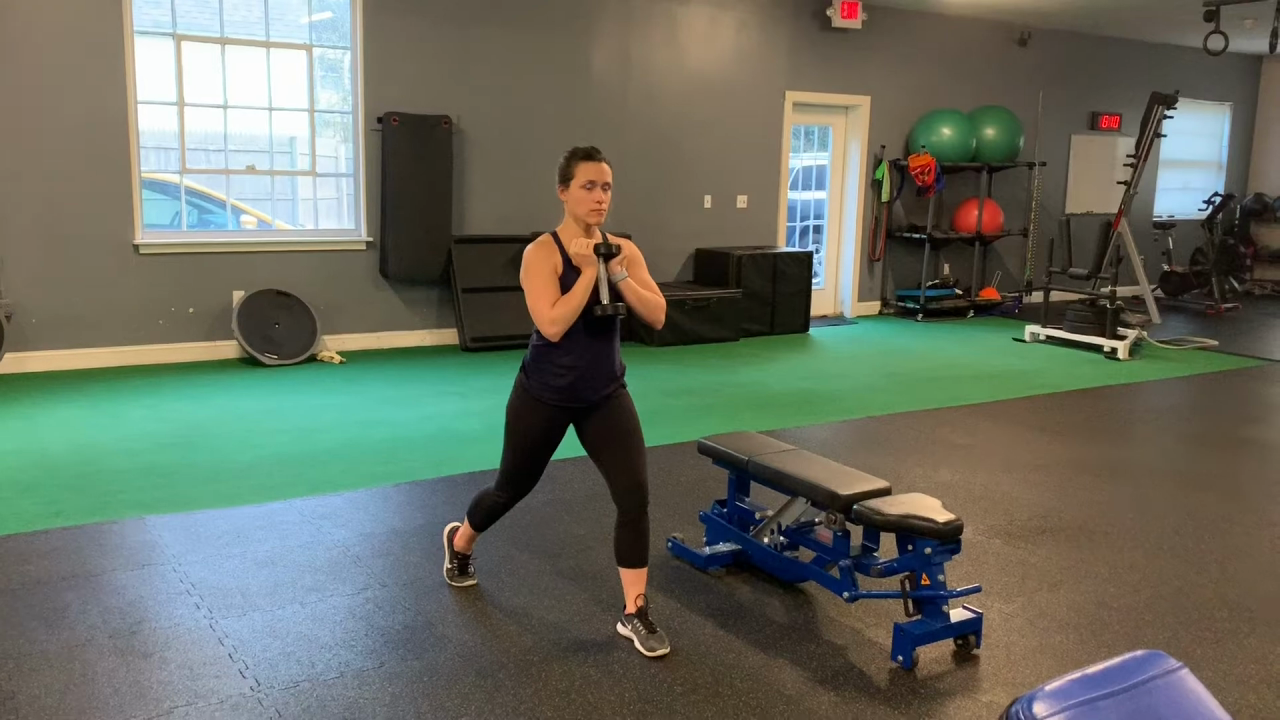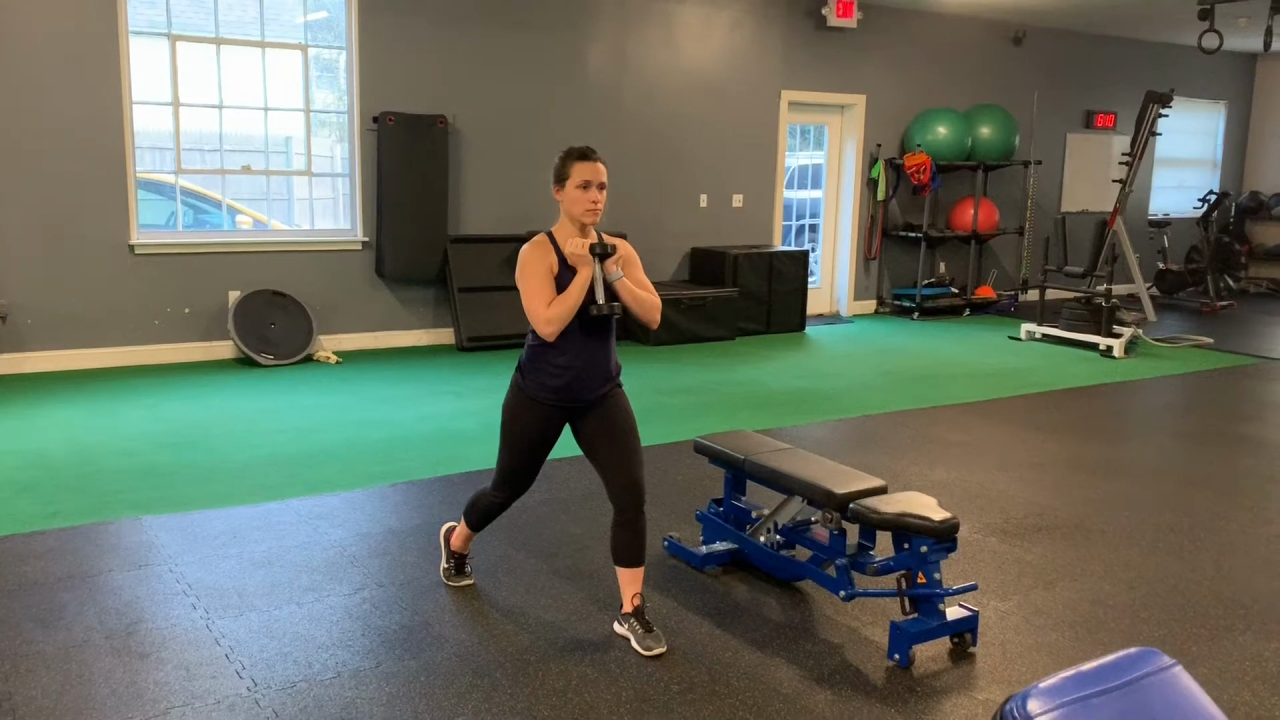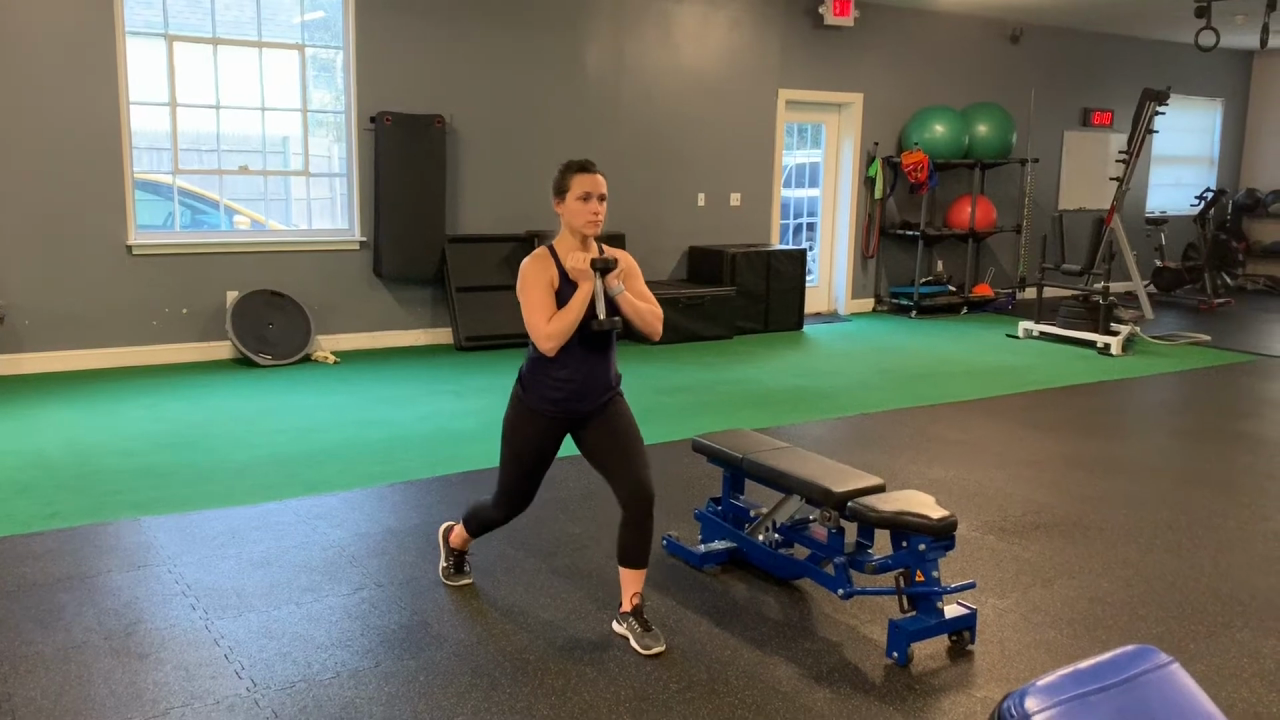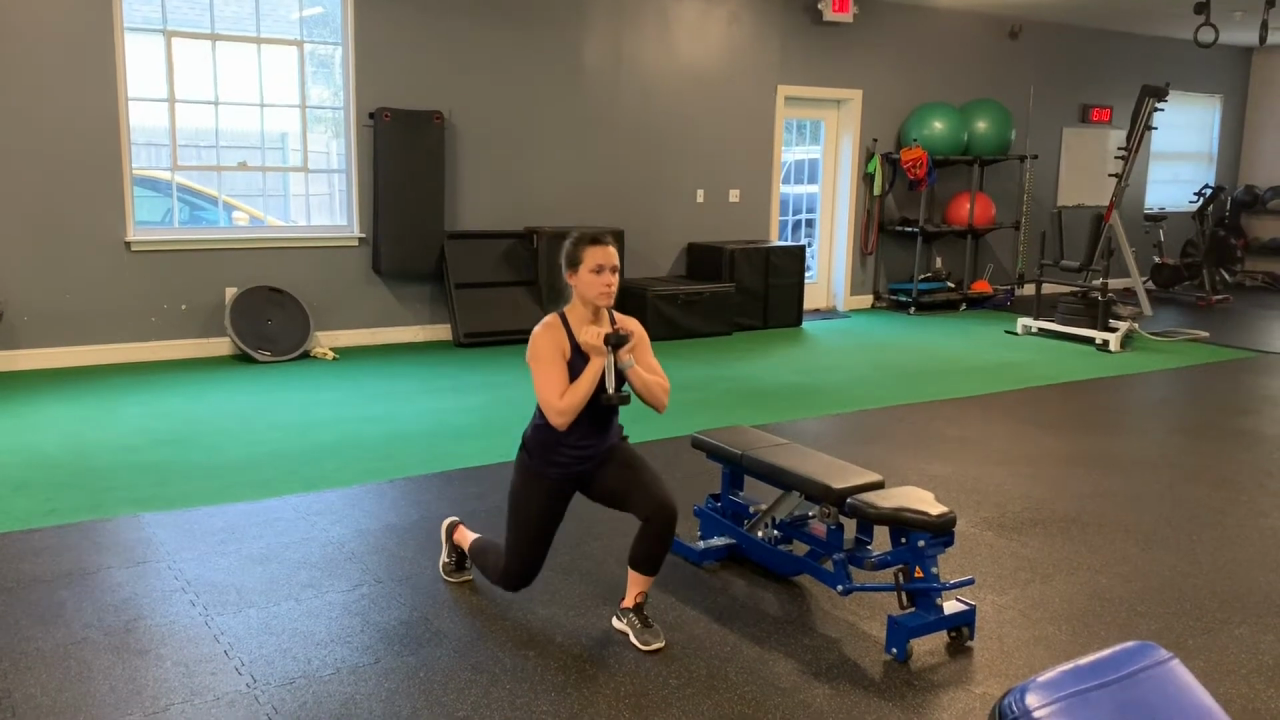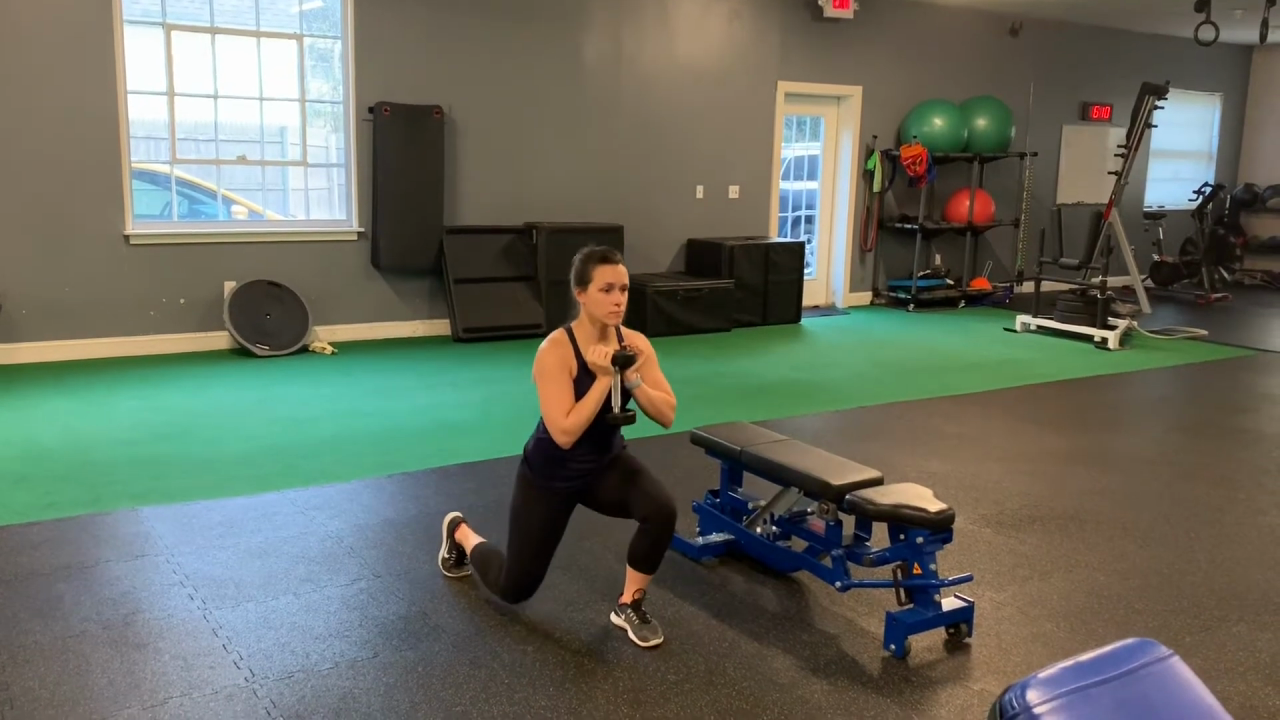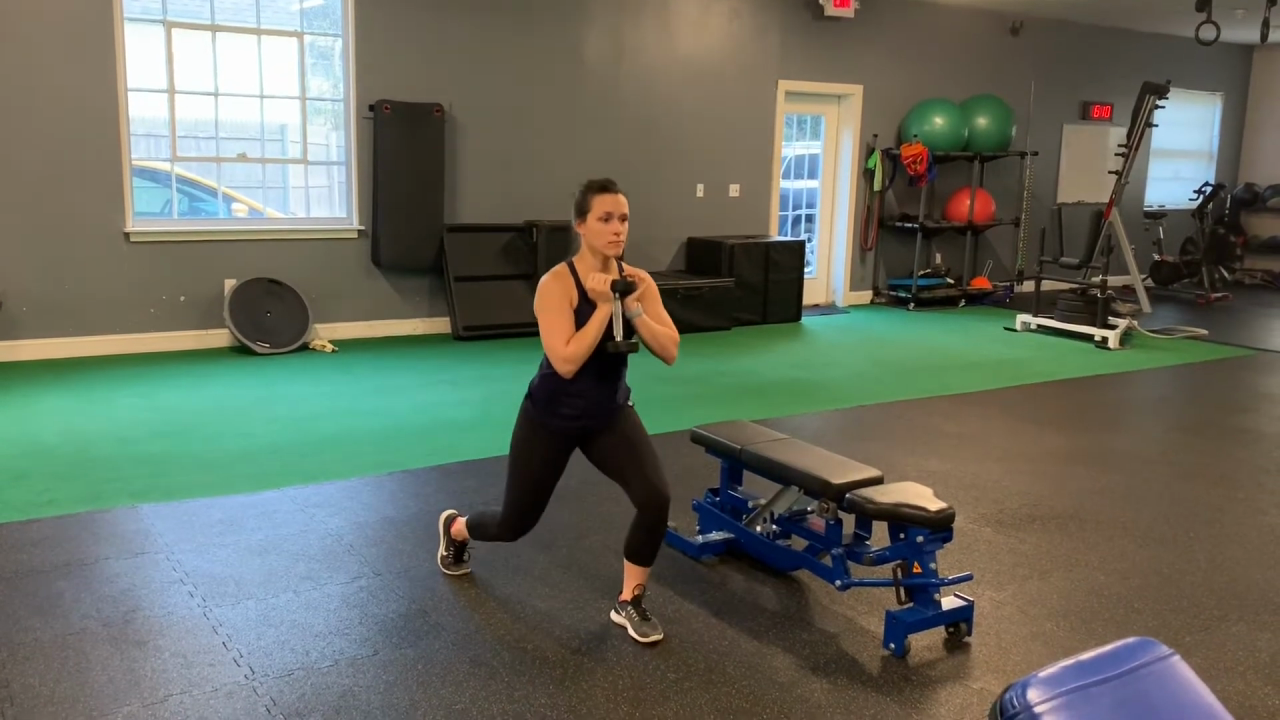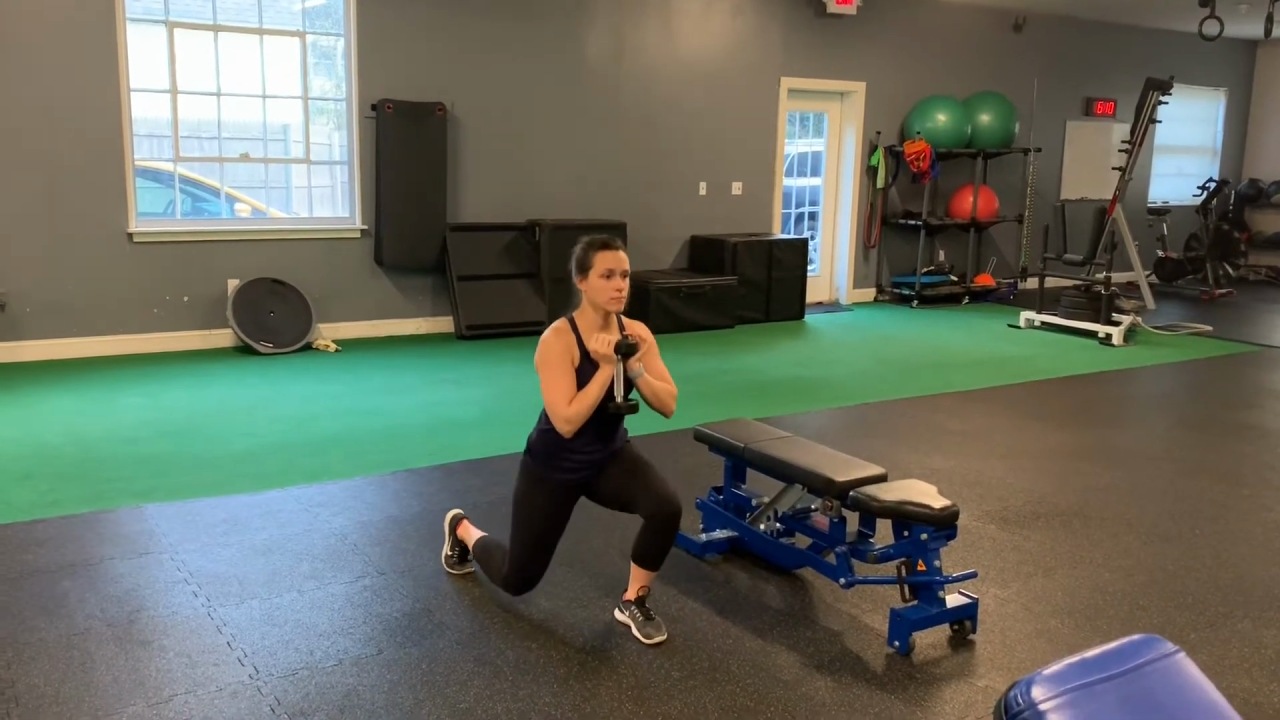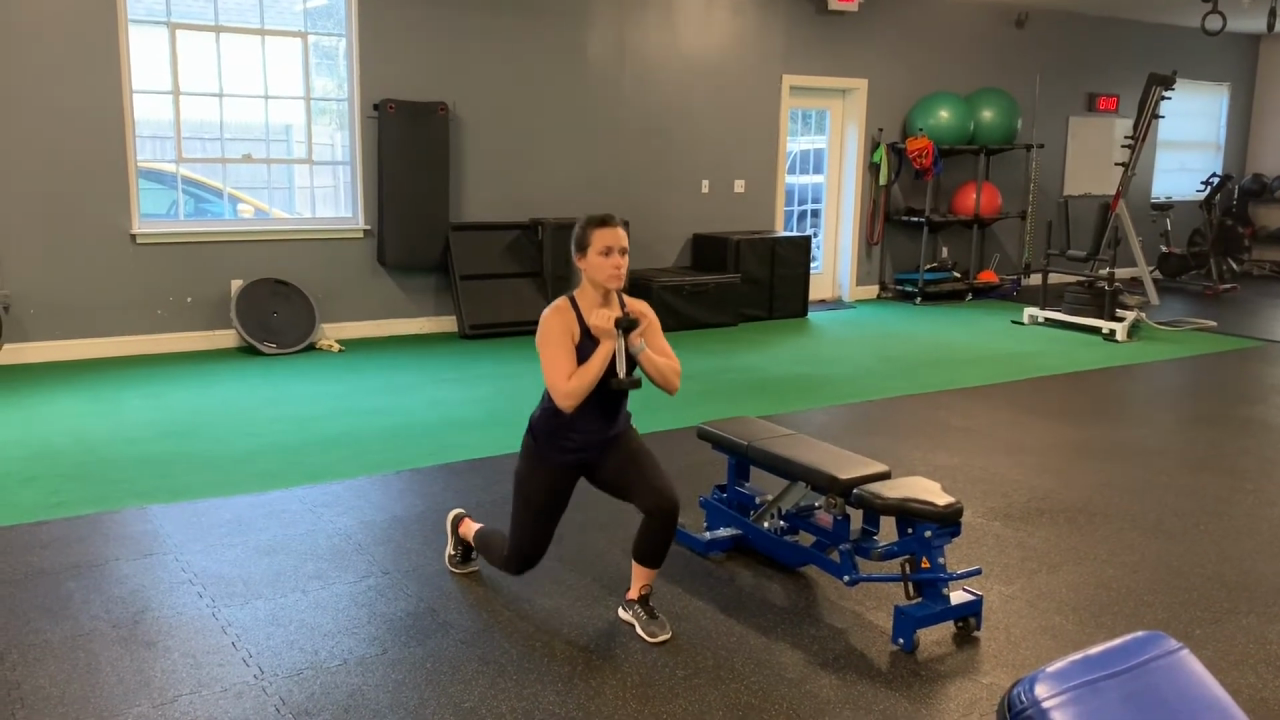
dt=0.4s
person 1, frame 1
left shoulder: (624, 250)
right shoulder: (542, 252)
left elbow: (657, 317)
right elbow: (552, 325)
left wrist: (617, 273)
right wrist: (588, 272)
left hip: (605, 393)
right hip: (544, 394)
left knee: (634, 494)
right knee: (512, 487)
left ankle: (635, 613)
right ankle: (460, 540)
person 1, frame 2
left shoulder: (619, 249)
right shoulder: (537, 252)
left elbow: (653, 317)
right elbow: (548, 325)
left wrist: (613, 273)
right wrist: (584, 271)
left hip: (601, 393)
right hip: (540, 394)
left knee: (631, 494)
right knee: (508, 488)
left ankle: (631, 612)
right ankle: (456, 541)
person 1, frame 3
left shoulder: (620, 261)
right shoulder: (538, 265)
left elbow: (655, 328)
right elbow: (548, 340)
left wrist: (614, 285)
right wrist: (585, 285)
left hip: (601, 400)
right hip: (541, 403)
left knee: (640, 496)
right knee: (510, 502)
left ankle: (630, 611)
right ankle: (453, 539)
person 1, frame 4
left shoulder: (629, 328)
right shoulder: (549, 334)
left elbow: (661, 399)
right elbow: (560, 415)
left wrist: (625, 360)
right wrist: (597, 360)
left hip: (605, 453)
right hip: (548, 462)
left knee: (662, 510)
right knee: (516, 574)
left ankle: (631, 609)
right ankle: (459, 535)
person 1, frame 5
left shoulder: (635, 343)
right shoulder: (555, 350)
left elbow: (667, 414)
right elbow: (564, 432)
left wrist: (632, 379)
right wrist: (605, 377)
left hip: (606, 464)
right hip: (549, 476)
left knee: (662, 511)
right knee: (516, 588)
left ankle: (629, 606)
right ankle: (459, 532)
person 1, frame 6
left shoulder: (638, 281)
right shoulder: (557, 283)
left elbow: (670, 351)
right elbow: (566, 362)
left wrist: (632, 309)
right wrist: (604, 306)
left hip: (610, 413)
right hip: (551, 416)
left knee: (655, 498)
right knee: (514, 524)
left ankle: (629, 602)
right ankle: (456, 528)
person 1, frame 7
left shoulder: (637, 334)
right shoulder: (558, 339)
left elbow: (669, 404)
right elbow: (567, 421)
left wrist: (634, 368)
right wrist: (606, 367)
left hip: (609, 456)
right hip: (553, 466)
left knee: (666, 508)
right knee: (518, 580)
left ankle: (633, 602)
right ankle: (462, 530)
person 1, frame 8
left shoulder: (638, 311)
right shoulder: (559, 317)
left elbow: (672, 381)
right elbow: (566, 397)
left wrist: (635, 344)
right wrist: (607, 341)
left hip: (611, 439)
right hip: (554, 447)
left knee: (665, 503)
right knee: (521, 557)
left ankle: (637, 600)
right ankle: (464, 527)
